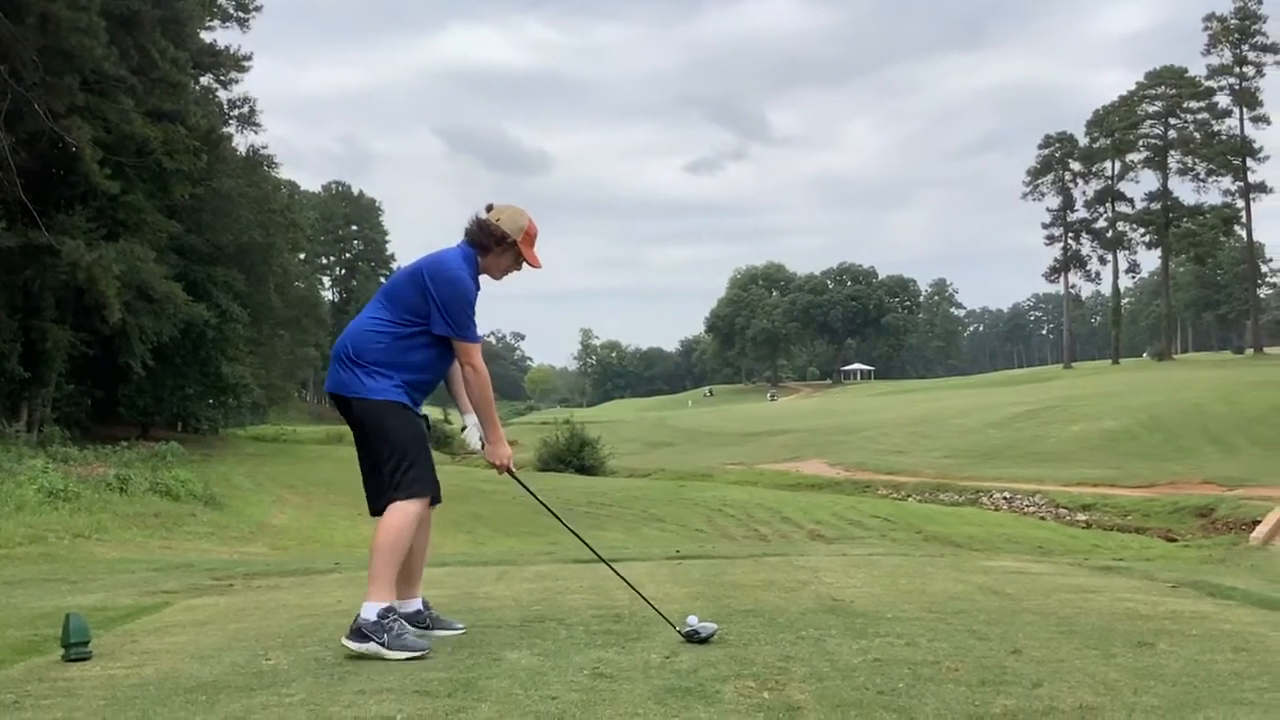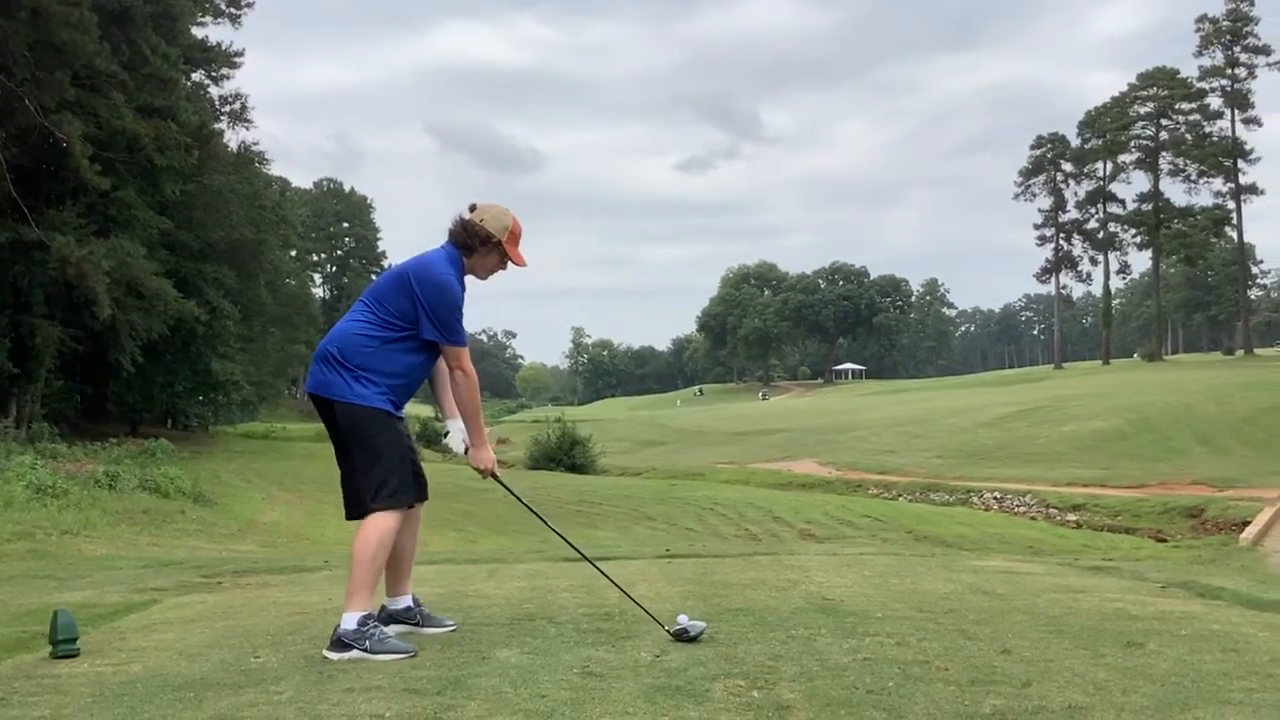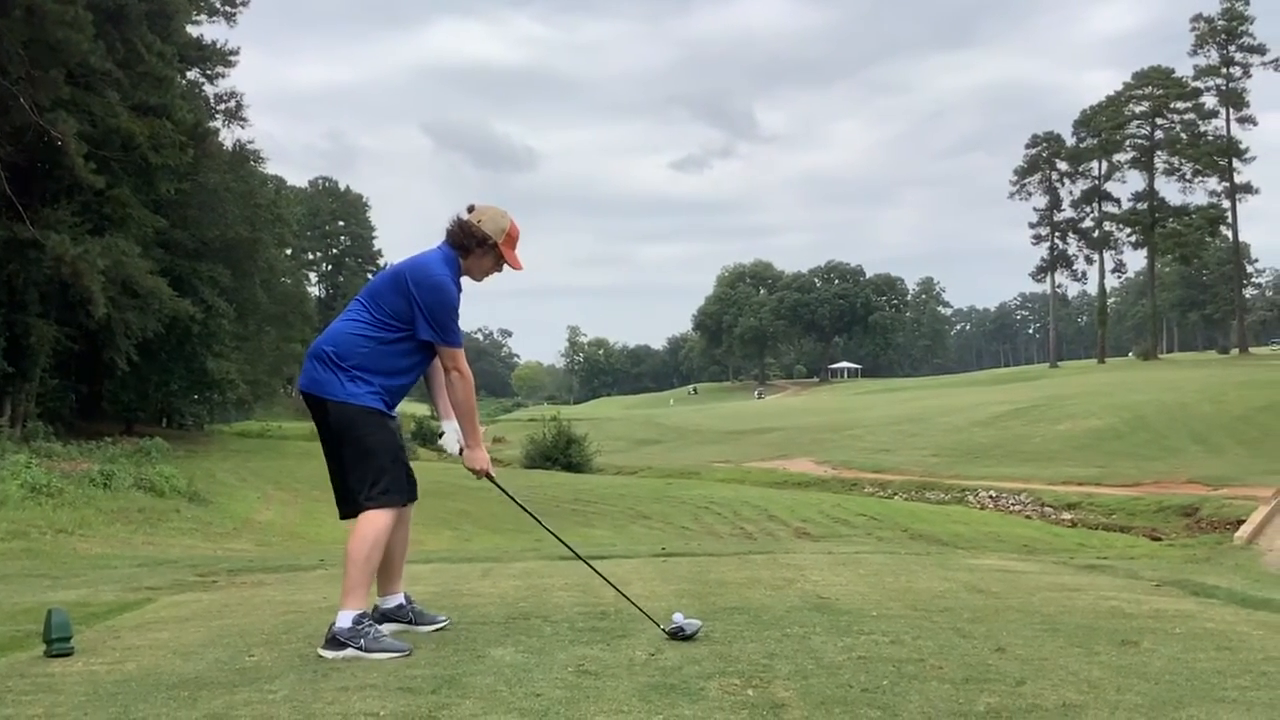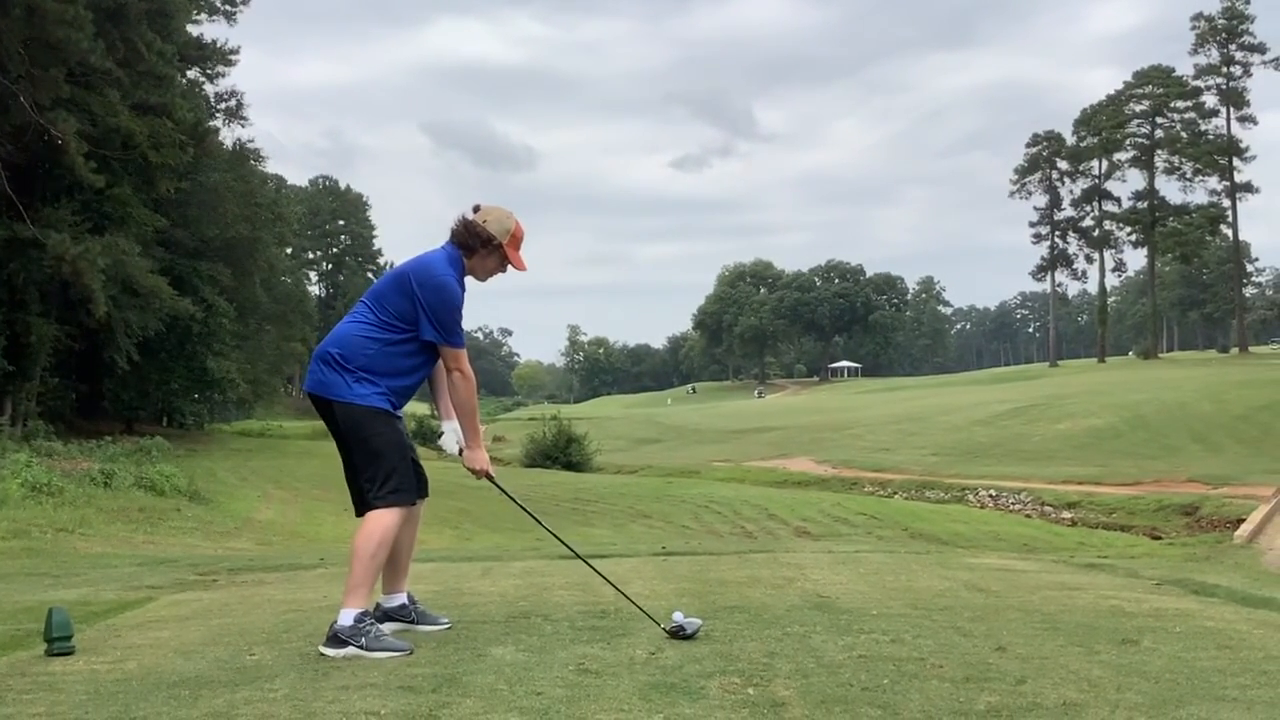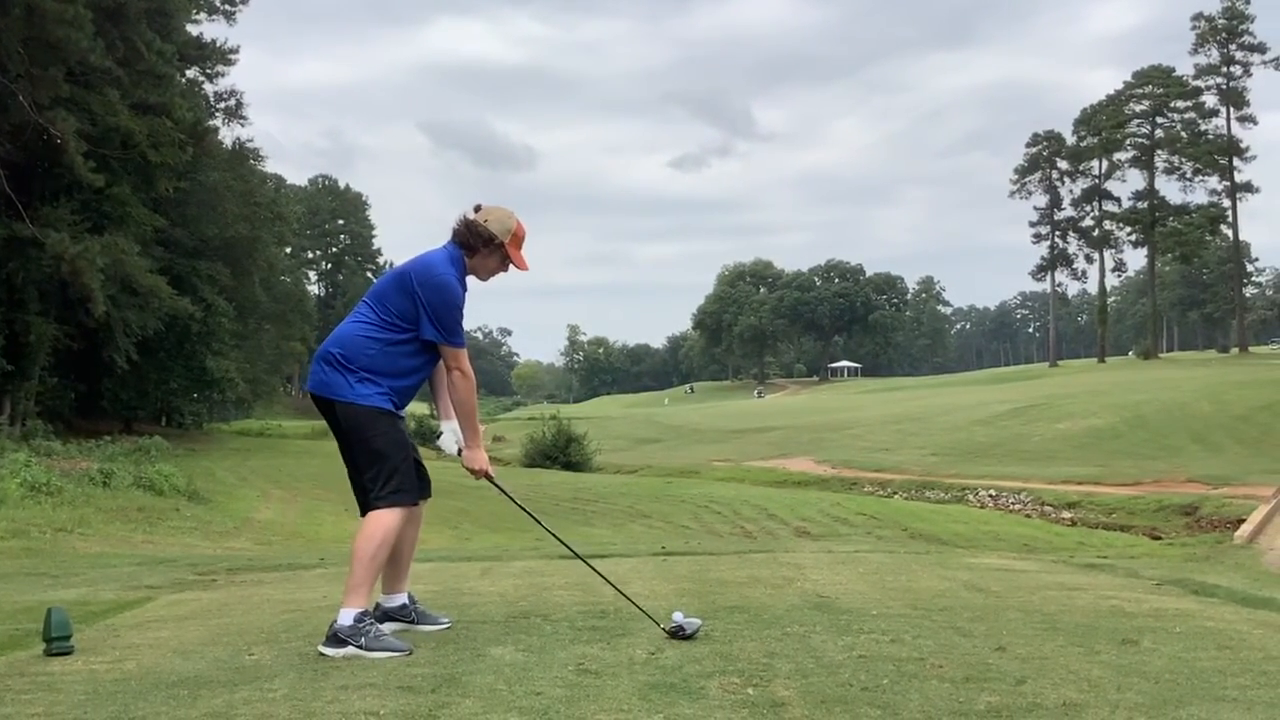
dt=0.5s
person 1, frame 1
left shoulder: (455, 270)
right shoulder: (452, 274)
left elbow: (453, 360)
right elbow: (473, 366)
left wrist: (471, 421)
right wrist: (495, 438)
left hip: (384, 384)
right hip: (369, 380)
left knee: (420, 496)
right knee: (410, 493)
left ankle: (408, 607)
right ankle: (374, 617)
person 1, frame 2
left shoulder: (439, 270)
right shoulder: (439, 278)
left elbow: (440, 360)
right elbow: (461, 369)
left wrist: (454, 424)
right wrist: (479, 443)
left hip: (365, 387)
right hip: (352, 384)
left knee: (410, 495)
right knee: (387, 501)
left ankle: (399, 606)
right ankle: (353, 627)
person 1, frame 3
left shoulder: (436, 270)
right shoulder: (435, 279)
left elbow: (435, 360)
right elbow: (457, 370)
left wrist: (449, 425)
right wrist: (474, 443)
left hip: (353, 386)
right hip: (345, 384)
left knee: (400, 495)
right knee: (382, 499)
left ankle: (391, 604)
right ankle: (348, 626)
person 1, frame 4
left shoulder: (438, 270)
right shoulder: (439, 279)
left elbow: (438, 361)
right elbow: (459, 370)
left wrist: (450, 424)
right wrist: (474, 444)
left hip: (353, 385)
right hip: (351, 385)
left knee: (410, 491)
right knee: (390, 497)
left ankle: (394, 604)
right ankle: (349, 624)
person 1, frame 5
left shoulder: (441, 270)
right shoulder: (441, 278)
left elbow: (438, 362)
right elbow: (458, 370)
left wrist: (448, 425)
right wrist: (473, 444)
left hip: (356, 386)
right hip: (353, 385)
left knee: (412, 492)
right knee: (392, 498)
left ankle: (394, 603)
right ankle: (349, 624)
